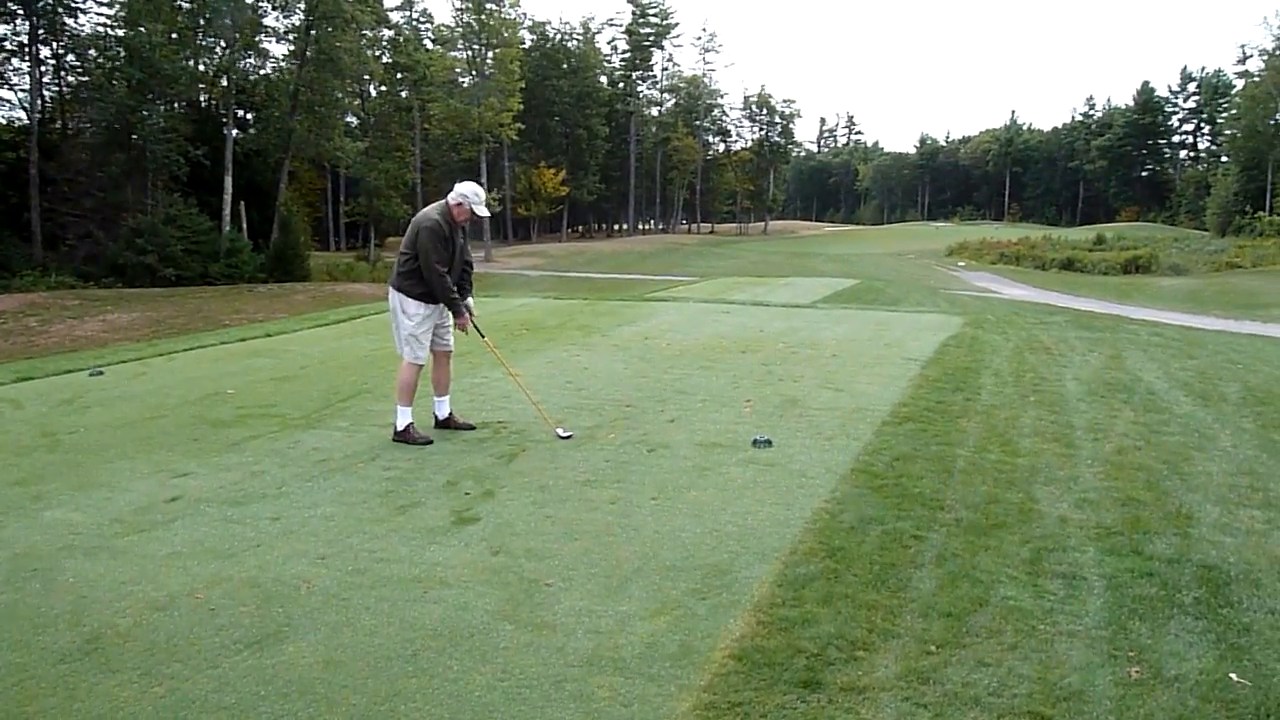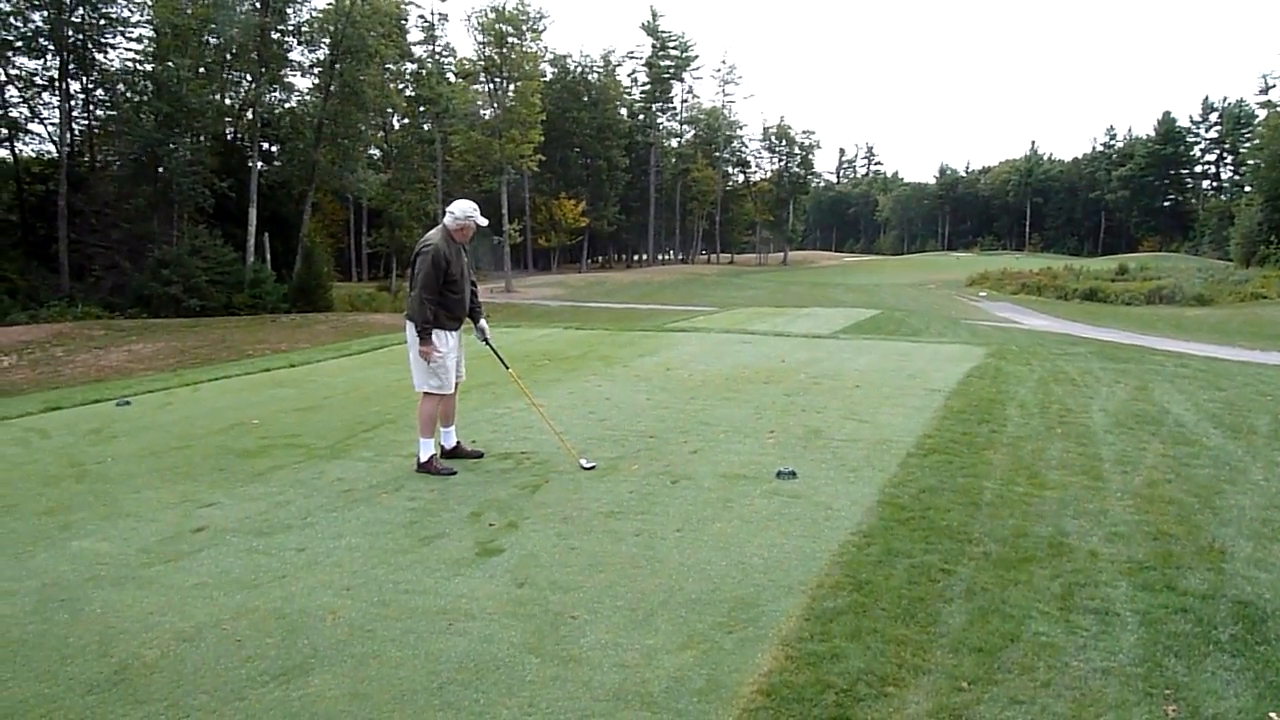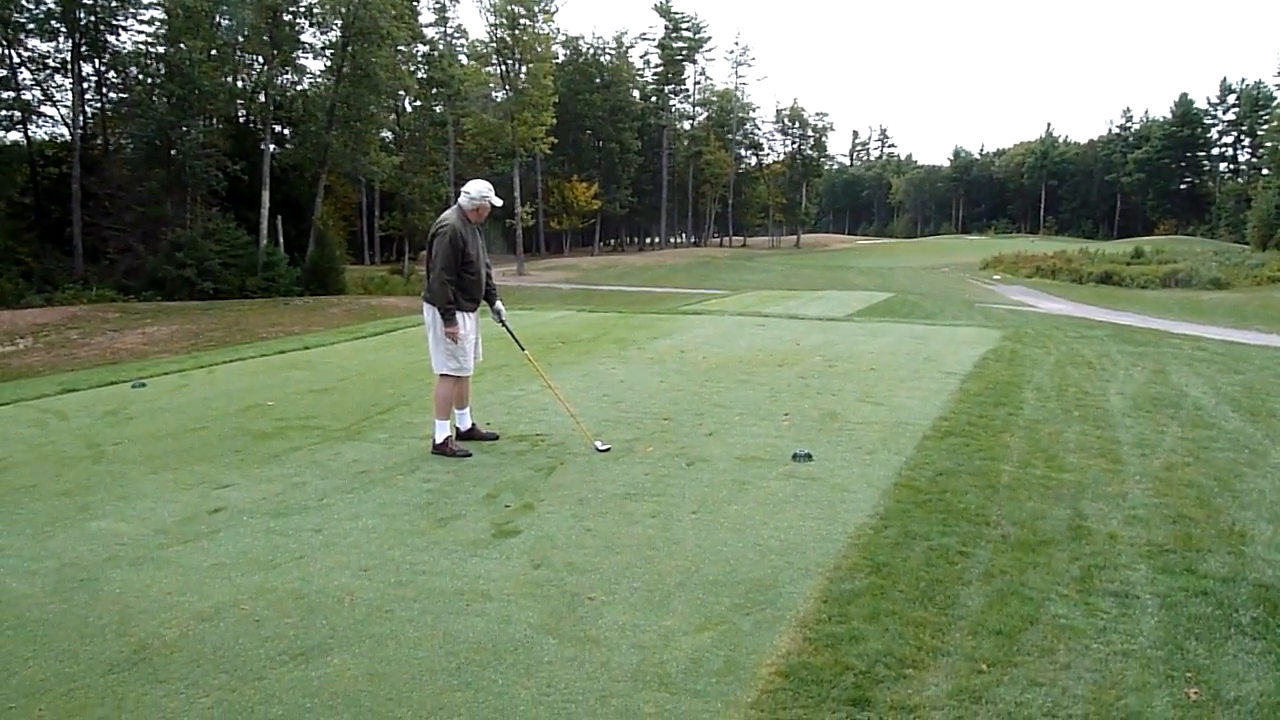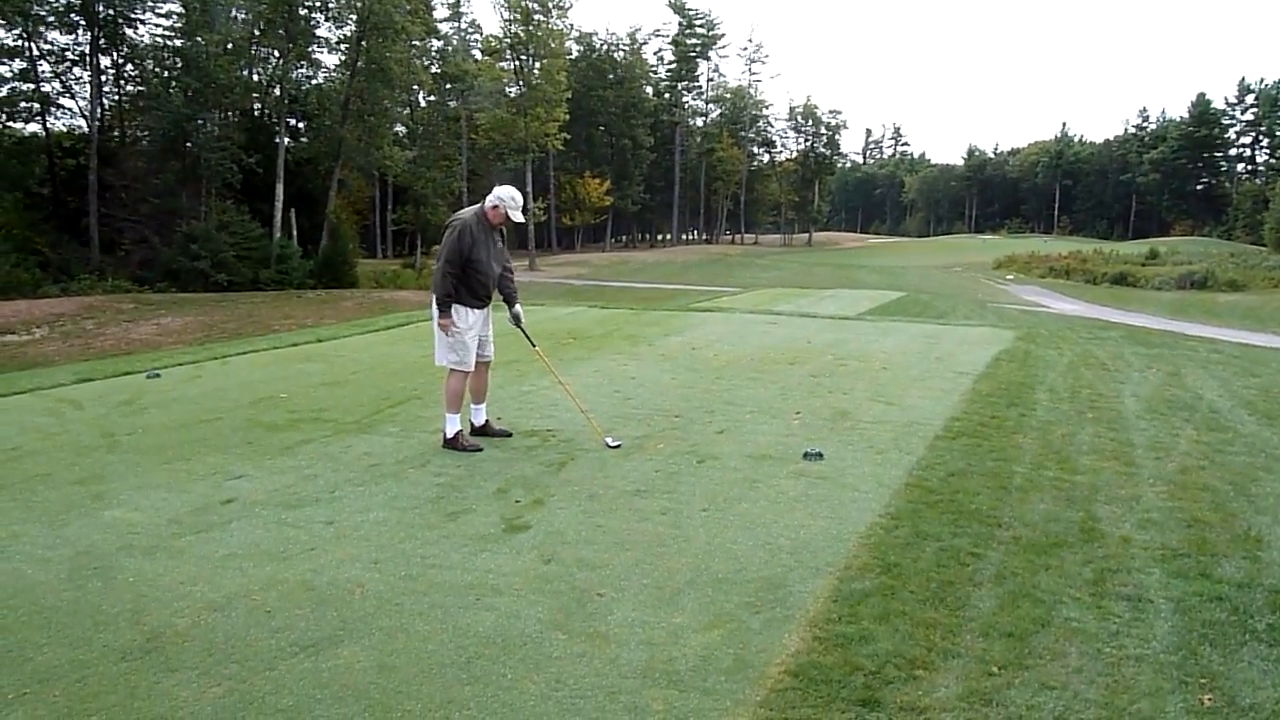
dt=0.7s
person 1, frame 1
left shoulder: (456, 222)
right shoulder: (431, 223)
left elbow: (464, 262)
right elbow: (435, 273)
left wrist: (466, 296)
right wrist: (457, 311)
left hip: (435, 299)
right hip: (412, 298)
left knee: (443, 353)
right knee: (415, 359)
left ankle: (443, 414)
right ankle: (402, 425)
person 1, frame 2
left shoulder: (457, 245)
right shoulder: (433, 248)
left elbow: (469, 285)
right elbow: (421, 296)
left wrist: (478, 317)
right wrist: (424, 337)
left hip: (451, 328)
right hip: (433, 331)
left knee: (451, 386)
right knee: (434, 390)
left ankle: (449, 444)
right ankle: (426, 457)
person 1, frame 3
left shoulder: (471, 225)
right shoulder: (449, 229)
left elbow: (483, 266)
right elbow: (441, 278)
left wrist: (493, 299)
right wrist: (449, 319)
left hip: (466, 309)
right hip: (449, 312)
left knee: (464, 369)
right knee: (450, 372)
left ankle: (465, 426)
right ankle: (441, 438)
person 1, frame 4
left shoulder: (497, 229)
right shoulder: (463, 224)
left elbow: (504, 268)
right elbow: (446, 270)
left wrist: (513, 301)
right wrist: (444, 311)
left hip: (481, 306)
right hip: (458, 307)
left knee: (482, 363)
right knee: (460, 367)
left ankle: (479, 421)
right ankle: (452, 432)
